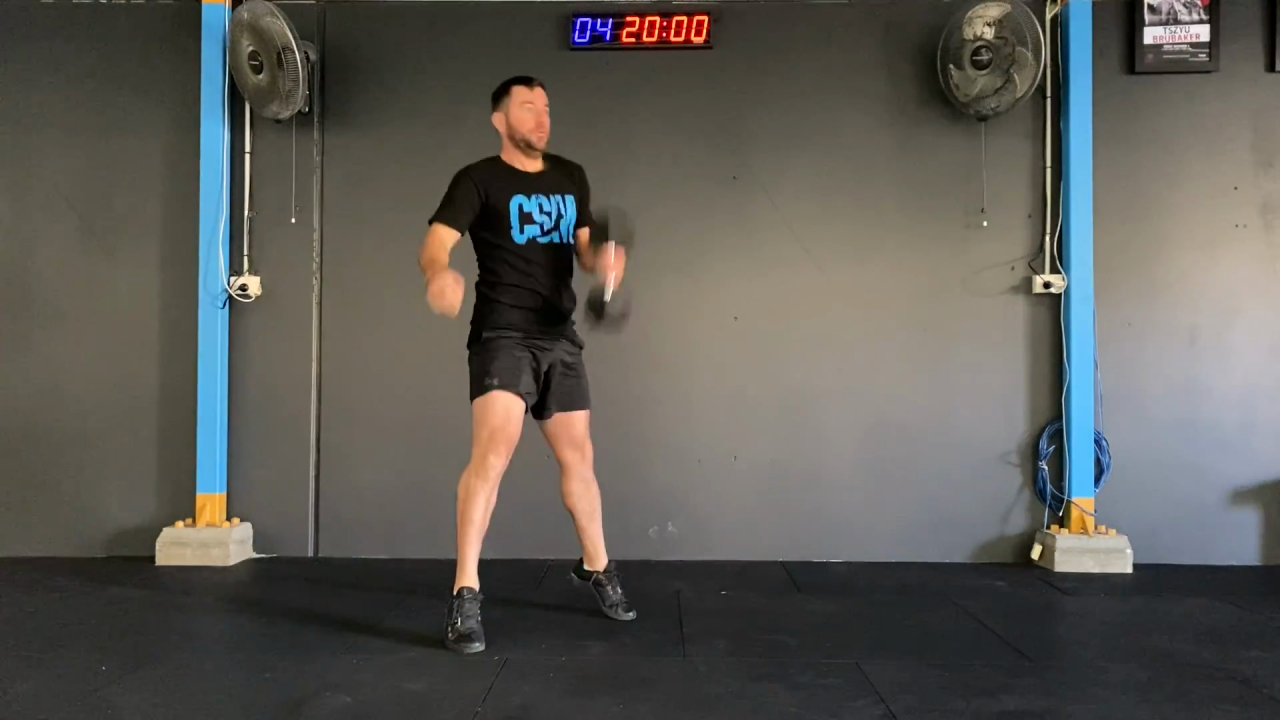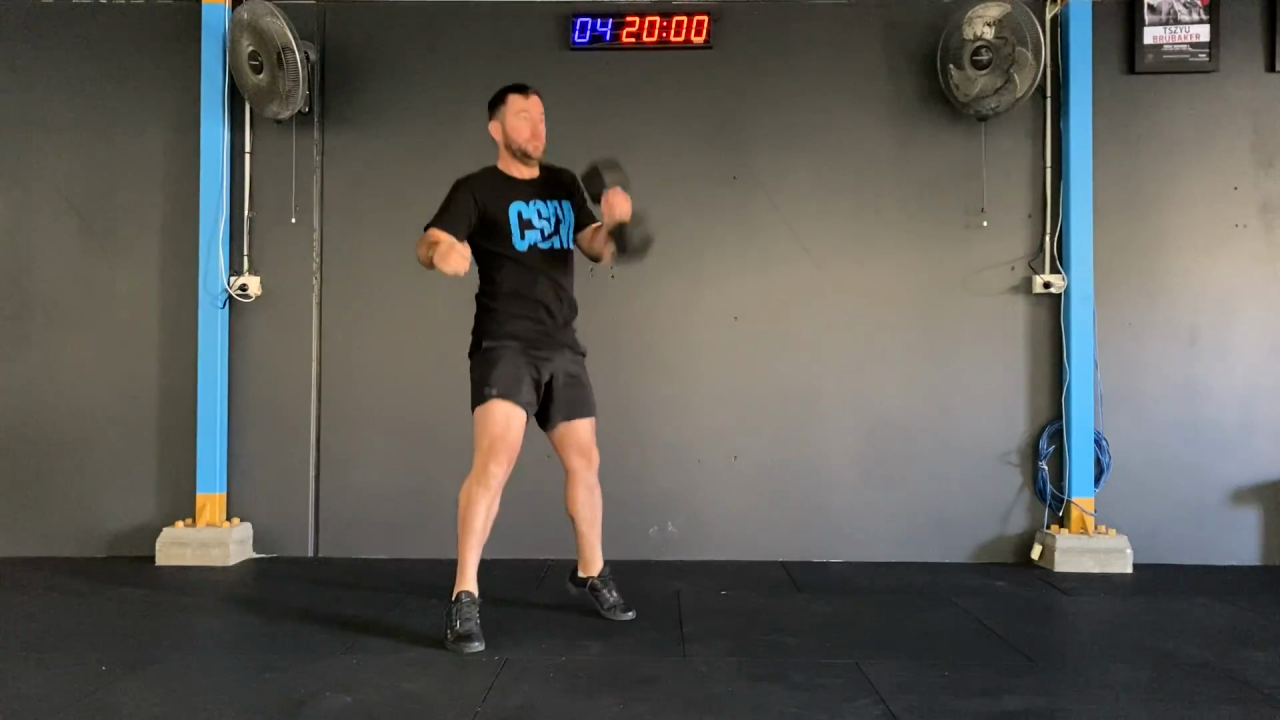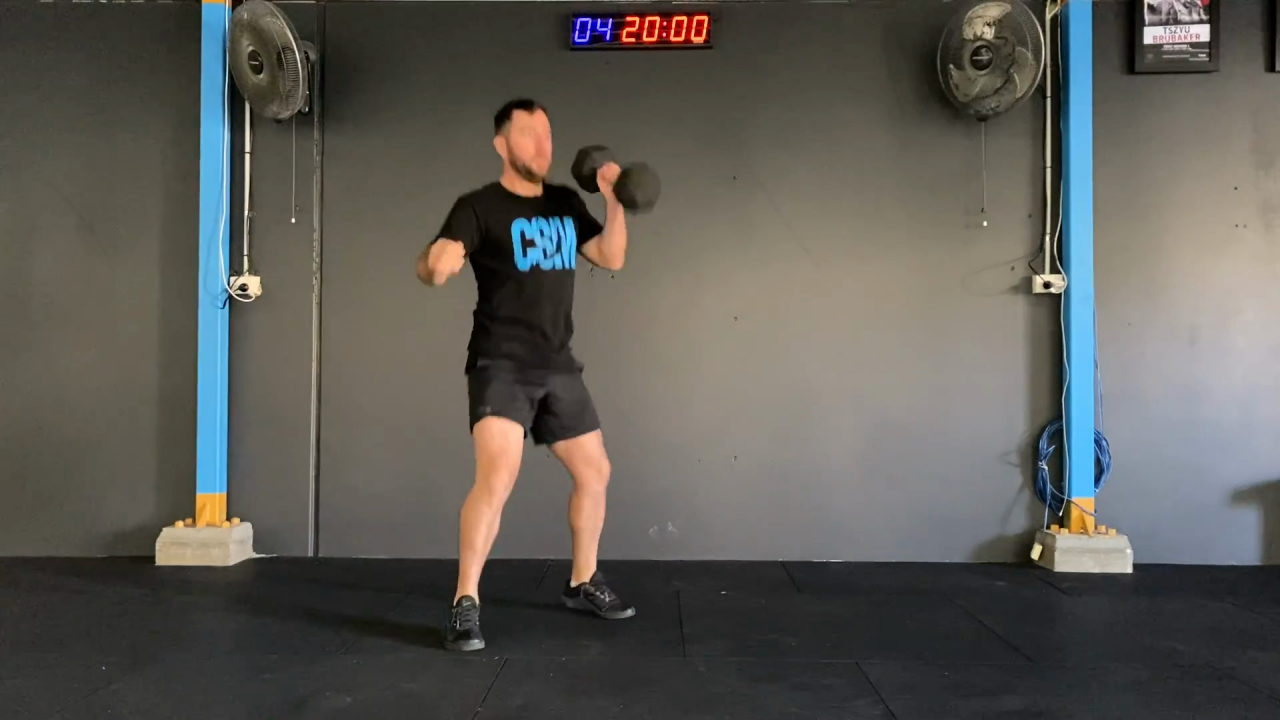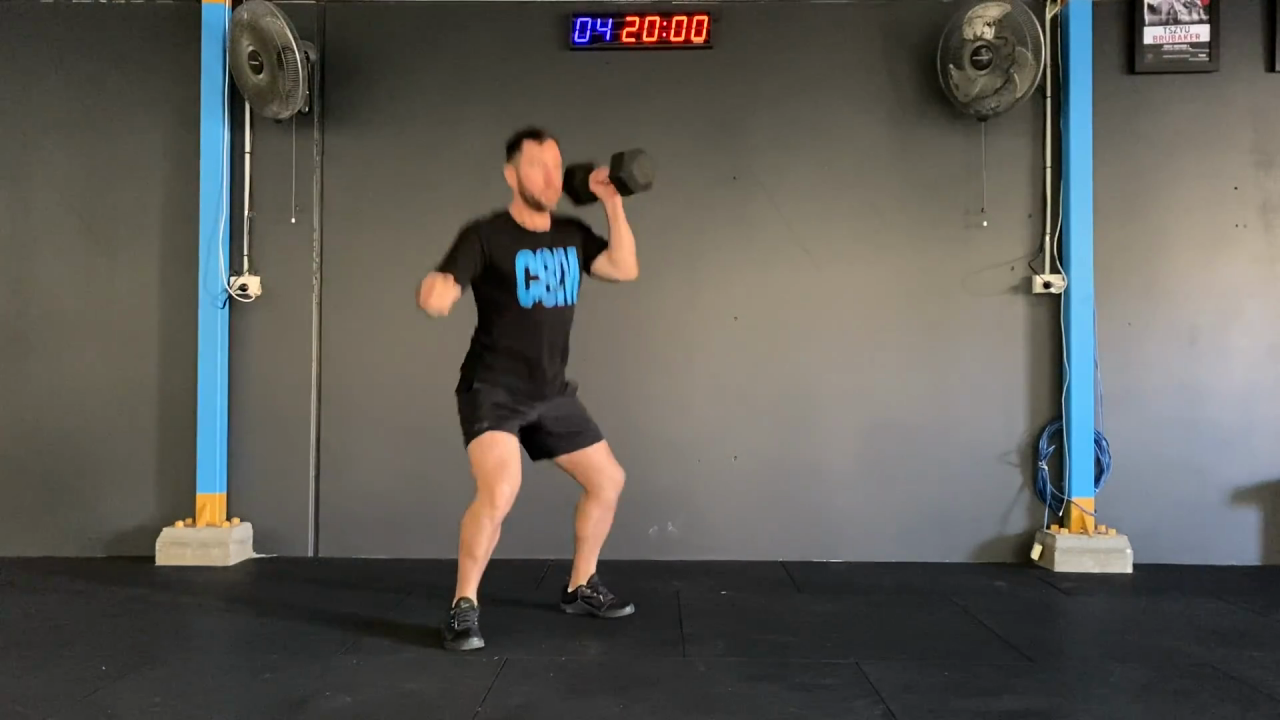
dt=0.1s
person 1, frame 1
left shoulder: (570, 176)
right shoulder: (479, 179)
left elbow: (584, 245)
right elbow: (435, 241)
left wrist: (605, 256)
right wrist: (439, 274)
left hip: (559, 338)
right hip: (503, 335)
left knee: (578, 455)
right knee: (493, 454)
left ankle: (597, 568)
right ankle: (465, 593)
person 1, frame 2
left shoulder: (564, 183)
right shoulder: (477, 189)
left elbow: (595, 247)
right elbow: (427, 245)
left wrist: (611, 221)
right wrist: (441, 251)
left hip: (562, 347)
right hip: (505, 346)
left knee: (584, 462)
right knee: (494, 464)
left ankle: (592, 573)
right ankle: (464, 598)
person 1, frame 3
left shoulder: (565, 203)
right shoulder: (480, 207)
left elbow: (612, 258)
right elbow: (433, 262)
left wrist: (613, 201)
right wrist: (438, 257)
left hip: (557, 368)
right hip: (499, 365)
left knee: (595, 471)
right knee: (498, 479)
left ankle: (584, 582)
right ankle: (464, 602)
person 1, frame 4
left shoulder: (570, 234)
right shoulder: (487, 236)
left elbow: (624, 269)
right elbow: (437, 295)
left wrist: (613, 204)
right wrist: (435, 292)
left hip: (550, 392)
right hip: (493, 389)
left knee: (608, 480)
right knee: (499, 494)
left ankle: (581, 586)
right ankle: (464, 605)
